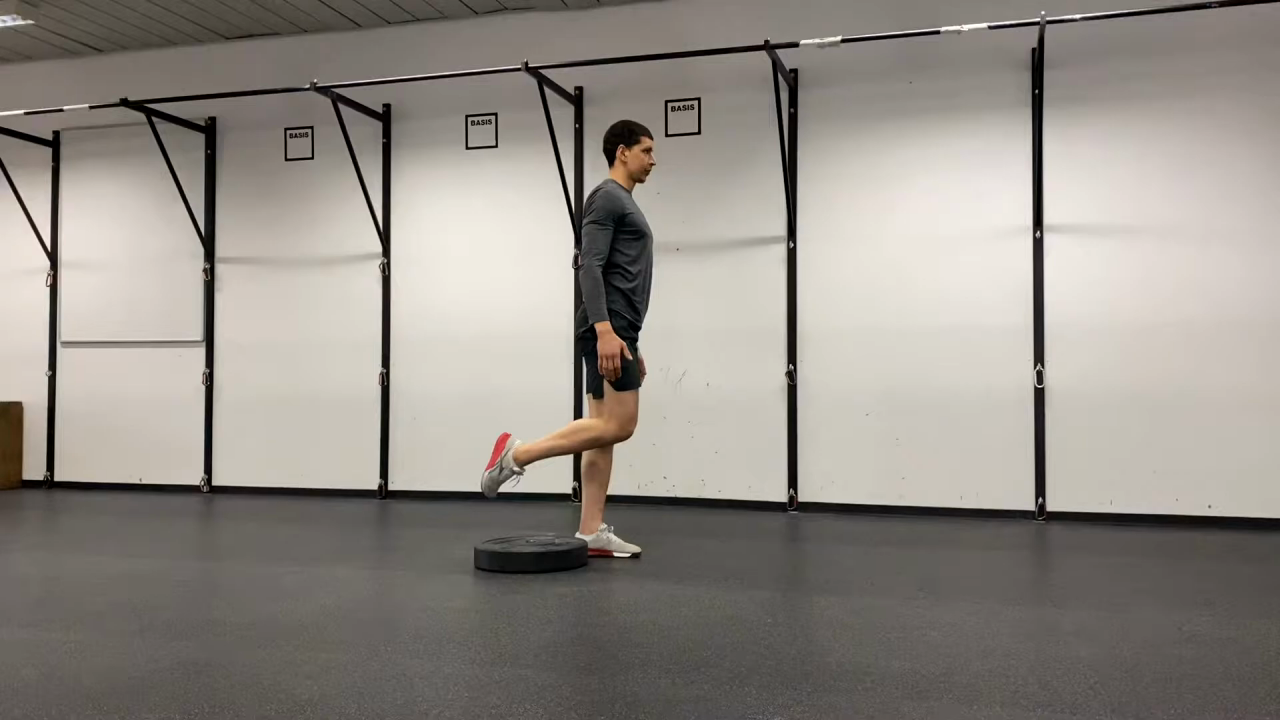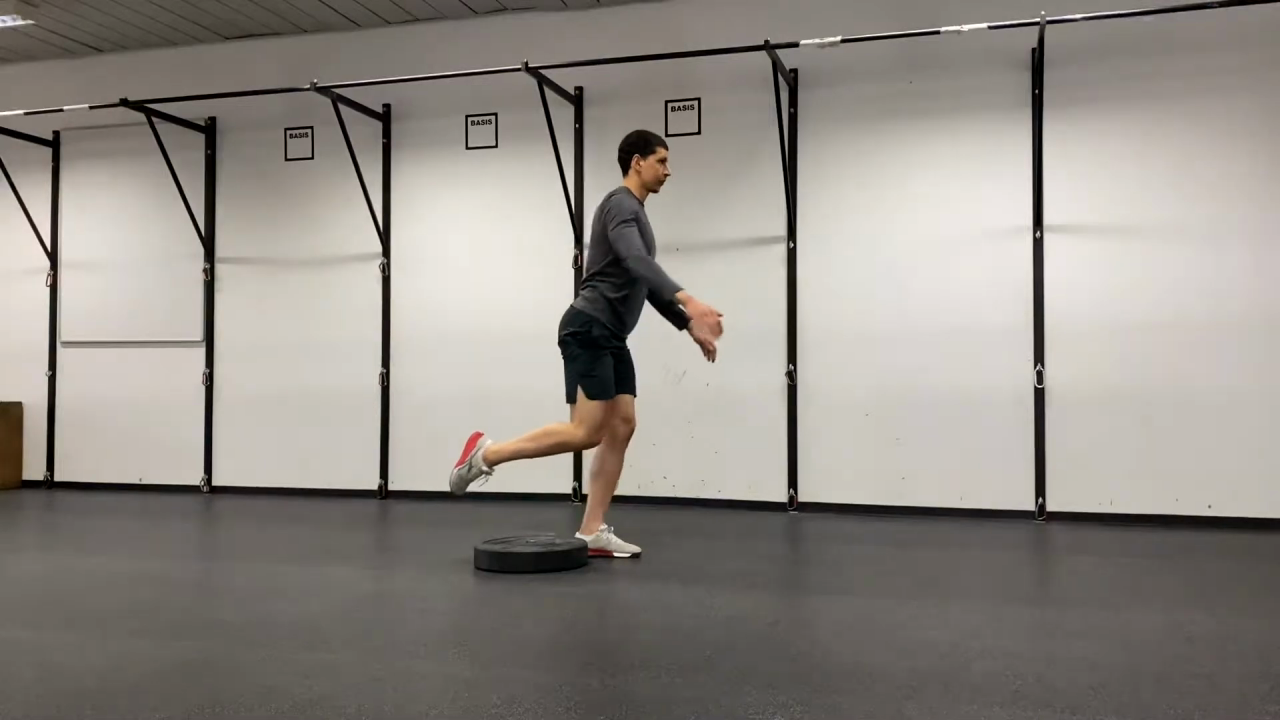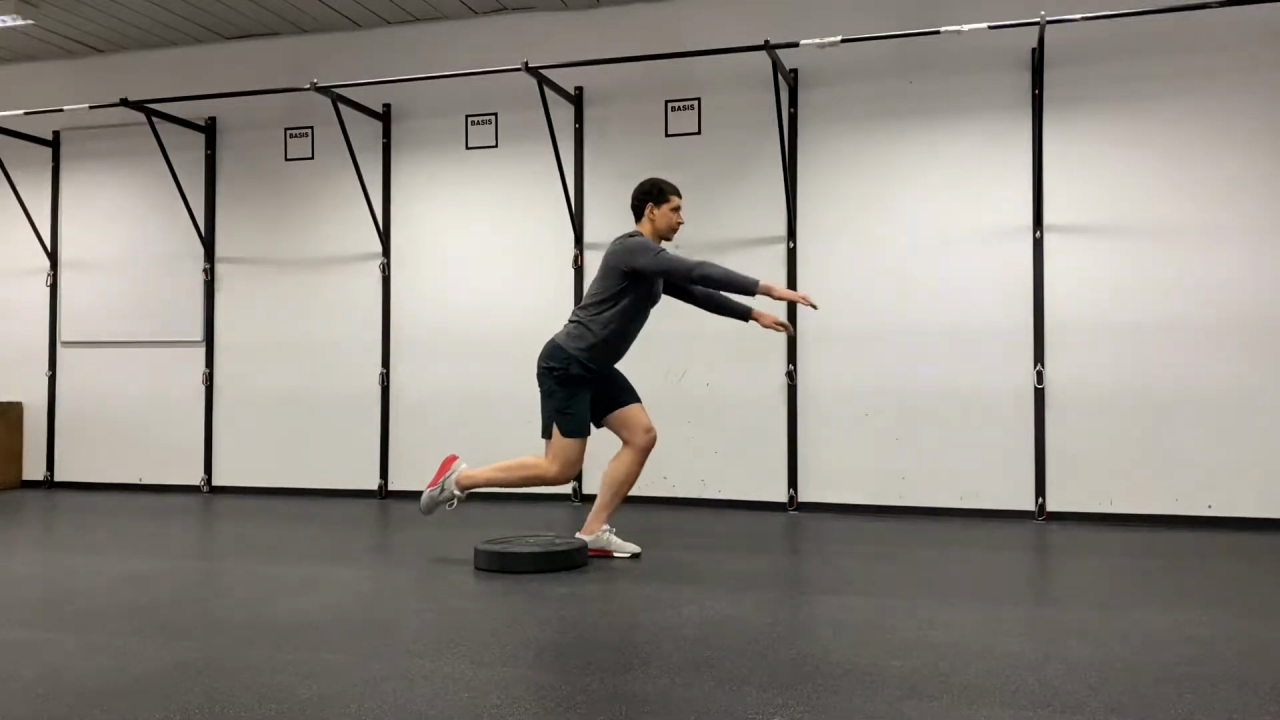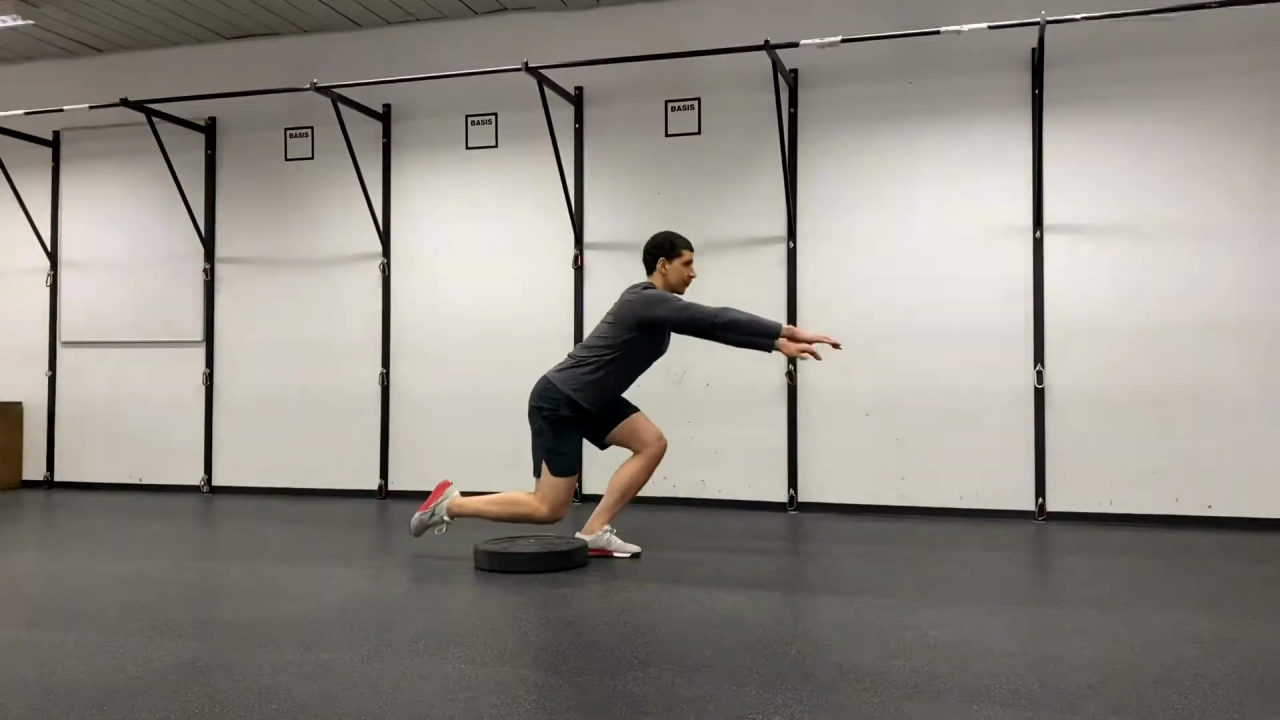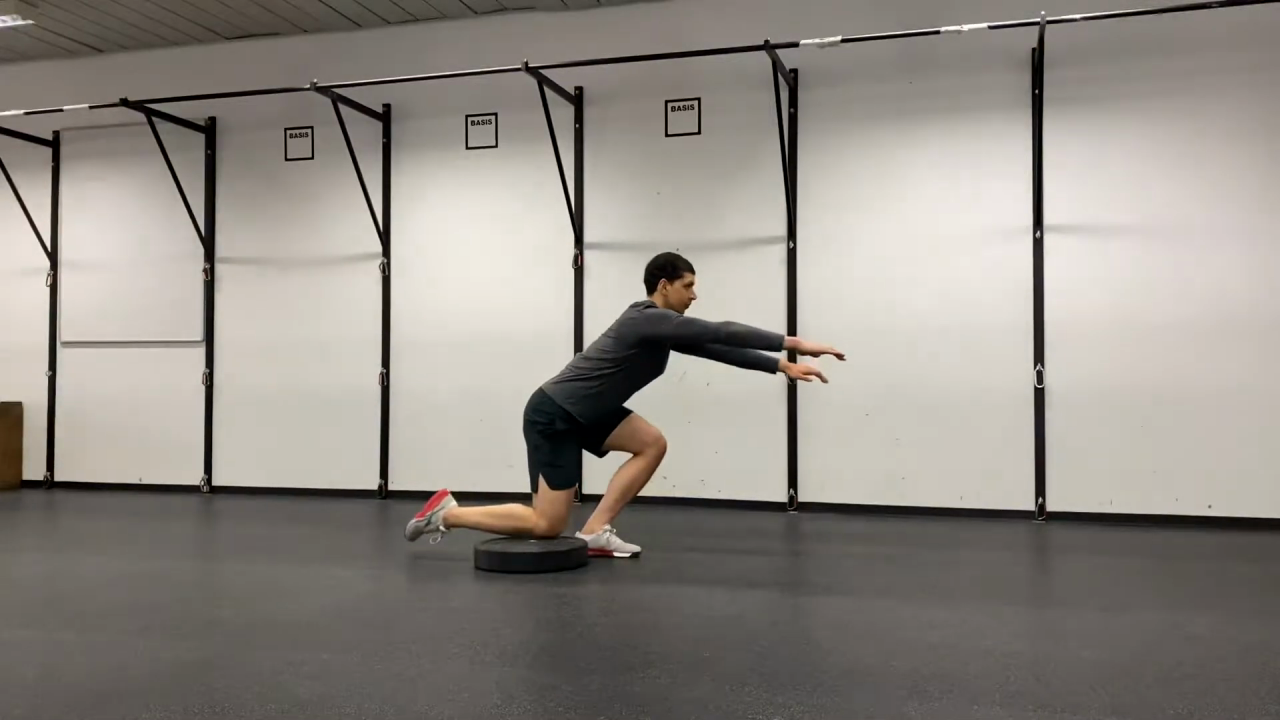
dt=0.7s
person 1, frame 1
left shoulder: (624, 204)
right shoulder: (606, 198)
right elbow: (591, 268)
left wrist: (630, 346)
right wrist: (605, 330)
left hip: (617, 329)
right hip: (607, 329)
left knee: (606, 428)
right knee: (616, 426)
left ankle: (592, 533)
right ankle: (517, 453)
person 1, frame 2
left shoulder: (632, 212)
right shoulder: (620, 205)
left elbow: (642, 280)
right elbow: (635, 261)
left wrist: (690, 324)
right wrist: (688, 299)
left hip: (609, 335)
right hip: (589, 329)
left knee: (621, 428)
right knee: (585, 432)
left ankle: (592, 532)
right ankle: (488, 454)
person 1, frame 3
left shoulder: (651, 264)
right shoulder: (632, 248)
left elbow: (695, 290)
right elbow: (696, 272)
left wrist: (753, 313)
right wrist: (766, 287)
left hip: (593, 367)
right hip: (566, 365)
left knee: (642, 436)
right knee: (559, 469)
left ankle: (594, 532)
right ankle: (459, 478)
person 1, frame 4
left shoulder: (660, 308)
right shoulder: (646, 302)
left elbow: (711, 327)
right elbow: (716, 319)
left wrist: (778, 344)
right wrist: (789, 330)
left hip: (588, 400)
right hip: (558, 402)
left knee: (653, 443)
right knee: (548, 509)
left ankle: (595, 532)
right ankle: (449, 505)
person 1, frame 5
left shoulder: (659, 326)
right shoulder: (649, 320)
left elbow: (715, 347)
right elbow: (718, 333)
left wrist: (781, 365)
right wrist: (792, 342)
left hip: (581, 411)
right hip: (553, 415)
left knee: (652, 444)
right knee: (548, 524)
left ankle: (595, 532)
right ankle: (445, 513)
